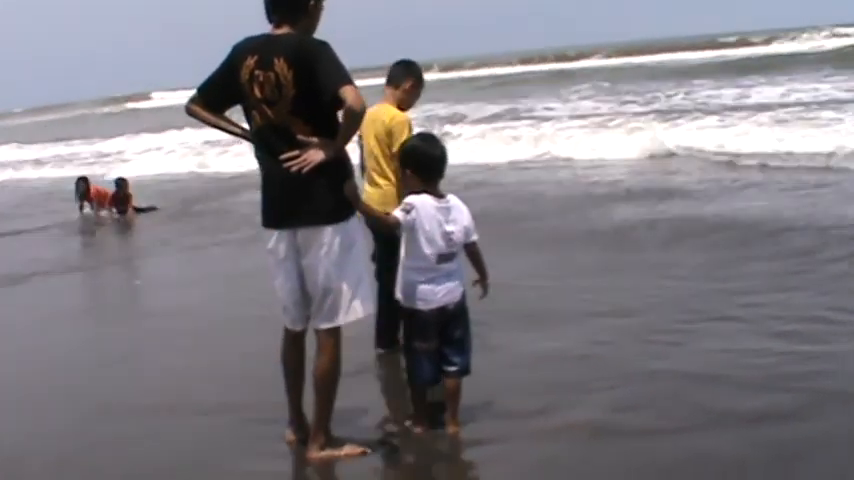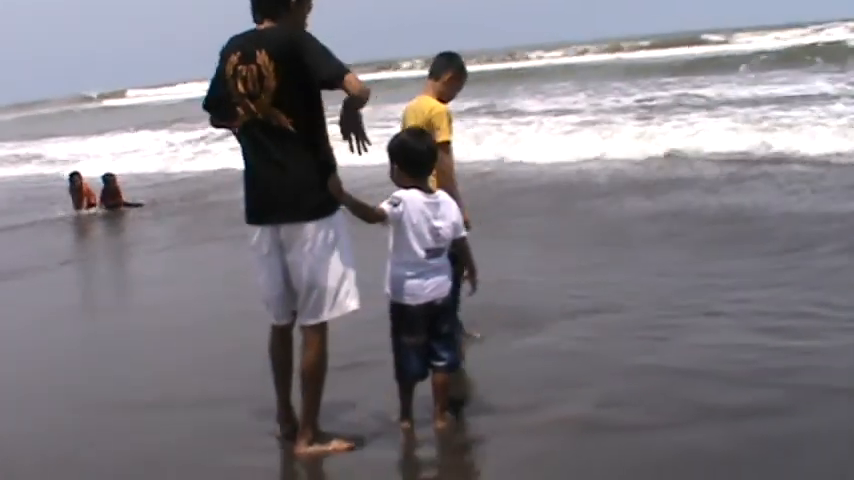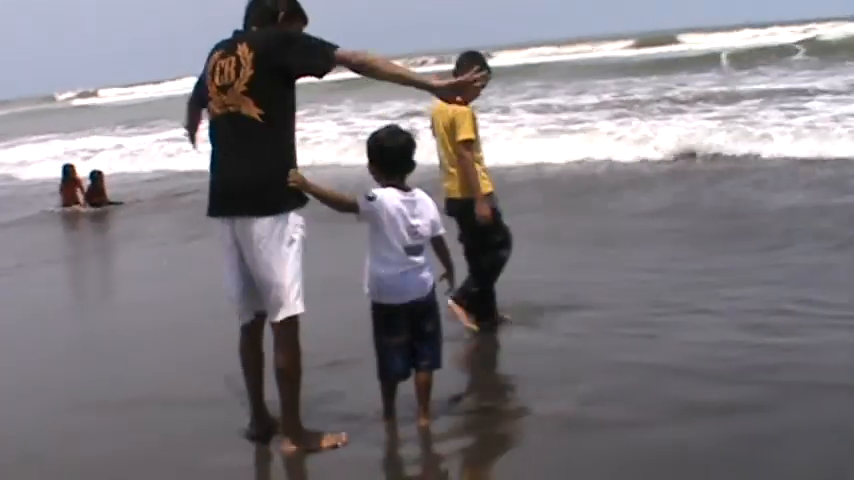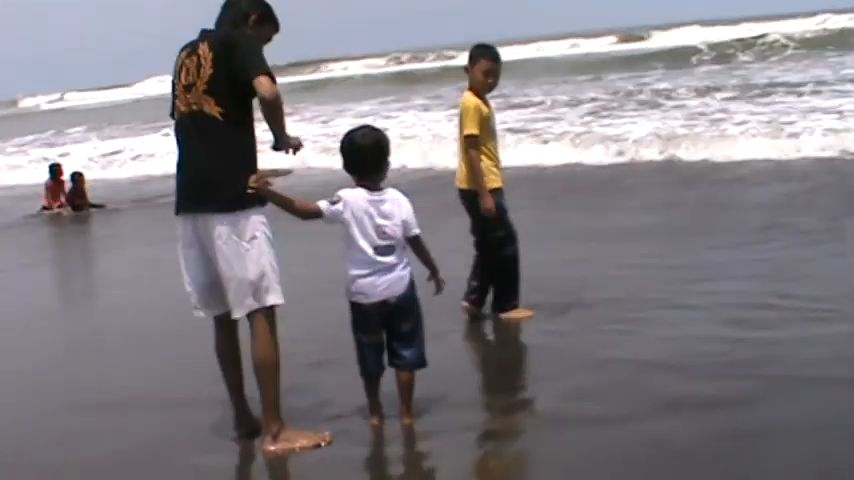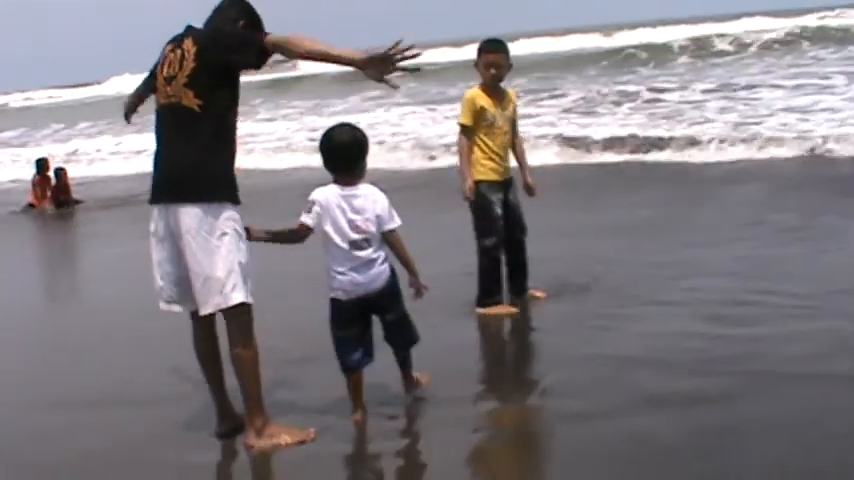
dt=0.4s
person 1, frame 1
left shoulder: (243, 54)
right shoulder: (312, 51)
left elbow: (196, 106)
right elbow: (354, 104)
left wrist: (251, 135)
right wrist: (334, 146)
left hip: (279, 208)
right hip: (325, 205)
left knee: (294, 323)
right knee: (329, 328)
left ankle: (296, 423)
right ankle: (320, 439)
person 1, frame 2
left shoulder: (231, 51)
right shoulder: (295, 42)
left elbow: (219, 115)
right elbow: (357, 90)
right wrist: (350, 119)
left hip: (261, 206)
right hip: (309, 201)
left knee: (281, 318)
right knee: (315, 322)
left ankle: (285, 418)
right ankle: (309, 434)
person 1, frame 3
left shoulder: (217, 54)
right shoulder: (281, 42)
left elbow: (195, 102)
right elbow: (357, 60)
left wrist: (192, 129)
right wrist: (434, 86)
left hip: (226, 201)
right hip: (270, 199)
left knee: (252, 316)
right knee: (284, 316)
left ankle: (258, 417)
right ankle: (293, 431)
person 1, frame 4
left shoulder: (187, 54)
right shoulder: (239, 42)
right elbow: (267, 91)
right wrist: (282, 136)
left hip: (194, 202)
right hip: (232, 199)
left knee: (222, 315)
right knee: (260, 313)
left ankle: (243, 417)
right ankle: (276, 431)
person 1, frame 5
left shoulder: (175, 47)
right shoulder: (223, 37)
left elbow: (144, 91)
right elbow: (282, 44)
left wrist: (131, 106)
right wrist: (361, 61)
left hip: (167, 194)
right hip: (205, 194)
left knee: (200, 311)
right knee: (235, 309)
left ankle: (224, 414)
right ankle: (258, 426)
person 2, frame 1
left shoulder: (414, 206)
right shoulder: (458, 205)
left elbow: (388, 223)
right elbow: (472, 248)
left wrist: (357, 201)
right wrist: (483, 276)
left hip: (419, 301)
right hip: (452, 296)
left knee: (419, 367)
right knee: (452, 363)
left ankle: (419, 420)
right ankle: (452, 420)
person 2, frame 2
left shoulder: (403, 201)
right shoulder: (447, 201)
left elbow: (374, 215)
right elbow: (461, 244)
left wrist: (342, 195)
right wrist: (471, 272)
left hip: (408, 296)
right hip: (441, 292)
left knee: (408, 362)
right knee: (442, 359)
left ankle: (406, 415)
right ankle: (441, 414)
person 2, frame 3
left shoulder: (380, 201)
right shoulder: (424, 200)
left elbow: (347, 204)
right elbow: (439, 243)
left wrist: (307, 186)
right wrist: (449, 270)
left hip: (389, 294)
right hip: (422, 290)
left knee: (391, 359)
right knee: (423, 356)
left ankle: (389, 413)
right ankle: (423, 412)
person 2, frame 4
left shoulder: (347, 200)
right shoulder: (399, 200)
left elbow: (307, 211)
right elbow: (416, 242)
left wrist: (268, 193)
right wrist: (434, 271)
left hip: (365, 293)
right hip: (400, 288)
left knee: (370, 357)
right knee: (406, 354)
left ankle: (375, 411)
right ankle: (407, 411)
person 2, frame 5
left shoulder: (321, 198)
right shoulder: (375, 196)
left elbow: (298, 234)
right elbow: (393, 240)
left wrist: (255, 234)
right wrist: (414, 275)
left hip: (344, 288)
right hip: (380, 281)
left knee: (352, 350)
right knee: (399, 334)
left ankle: (358, 407)
right ankle: (409, 380)
person 3, frame 1
left shoulder: (367, 116)
right shoulder: (398, 119)
right elbow: (401, 168)
left hip: (374, 205)
right hip: (394, 207)
left knee: (387, 273)
left ankle: (386, 339)
person 3, frame 2
left shoulder: (411, 107)
right shoulder: (439, 110)
right elbow: (443, 161)
right wrist: (458, 205)
left knee: (448, 265)
right knee: (450, 264)
left ankle: (451, 326)
person 3, frame 3
left shoulder: (438, 108)
right shoulder: (462, 110)
right elbow: (466, 156)
right wrist: (481, 200)
left hip: (453, 192)
right hip: (472, 193)
left knee: (480, 251)
right knee: (500, 245)
left ankle: (485, 313)
right ankle: (463, 300)
person 3, frame 4
left shoulder: (476, 101)
right shoulder: (473, 104)
right elbow: (472, 151)
right wrist: (485, 194)
left hip: (476, 186)
right hip: (482, 187)
left knee: (487, 245)
right knee: (505, 244)
left ankle: (474, 299)
right ankle: (505, 305)
person 3, frame 5
left shoulder: (510, 97)
right shoulder: (472, 98)
right elbow: (464, 139)
left wrist: (526, 173)
right wrist: (467, 178)
left hip: (505, 177)
right hip: (482, 179)
left knee: (516, 233)
right knee: (491, 239)
left ankle: (519, 289)
right ankle: (488, 301)
